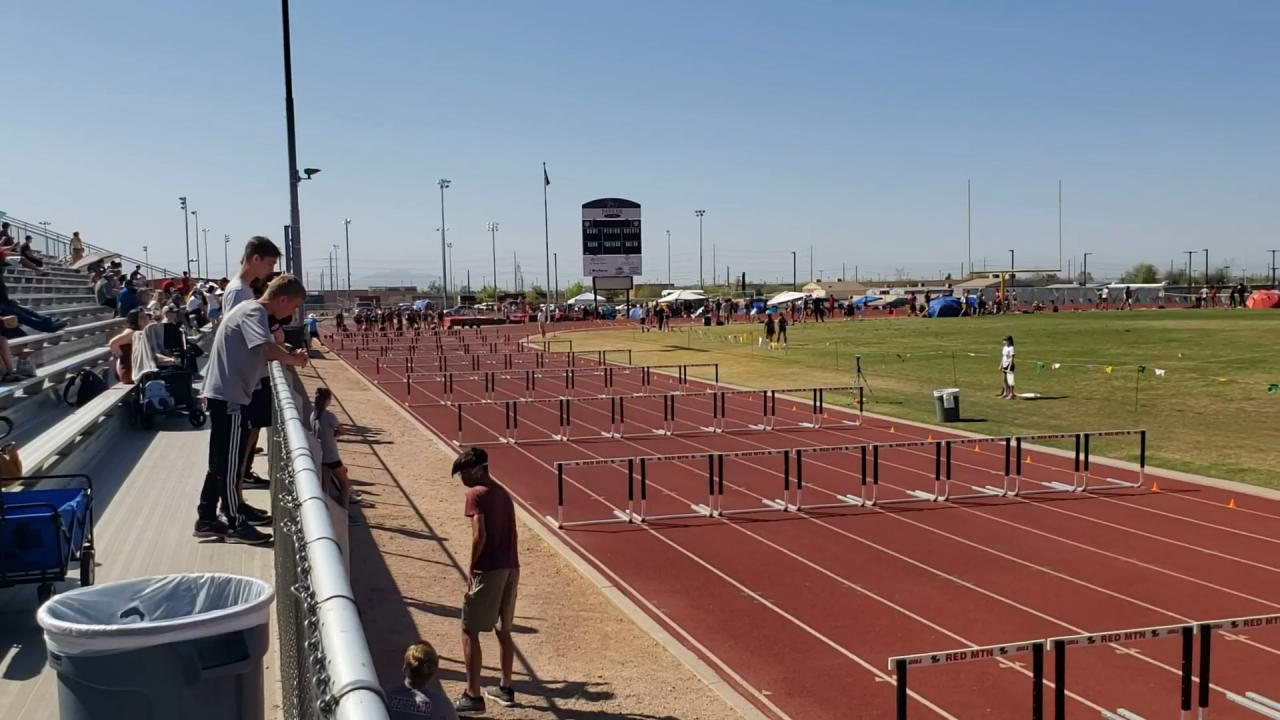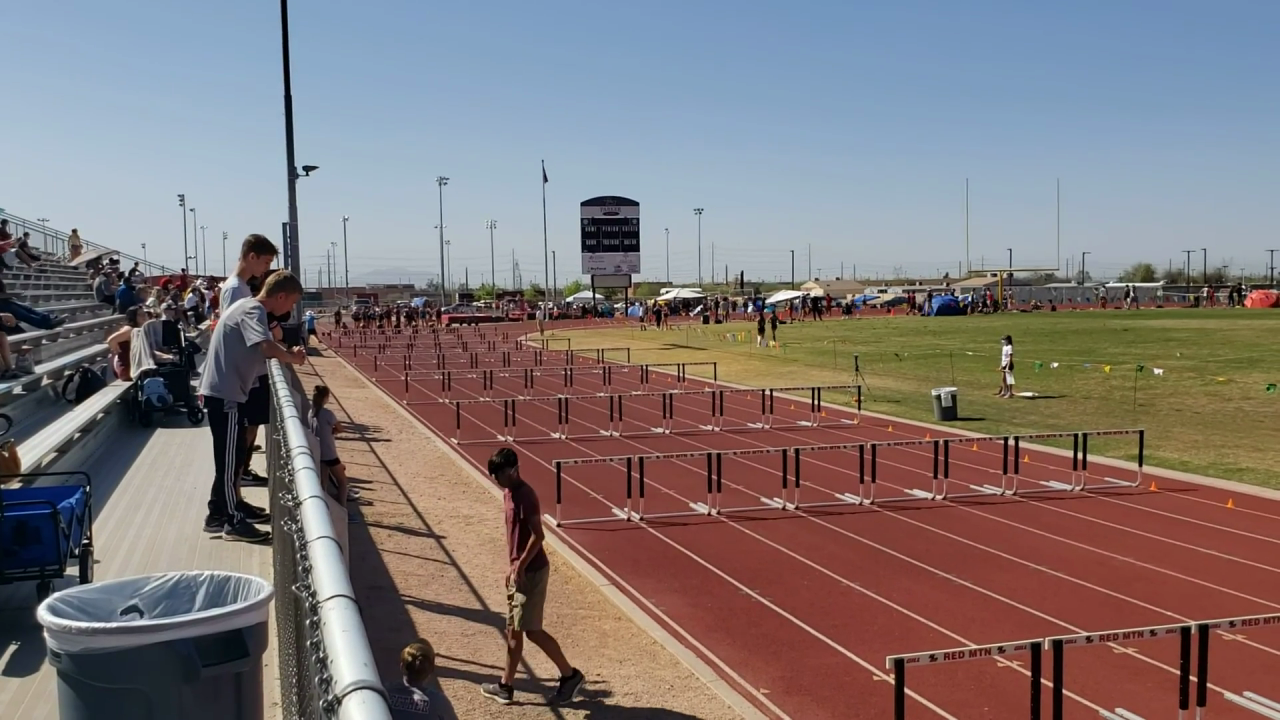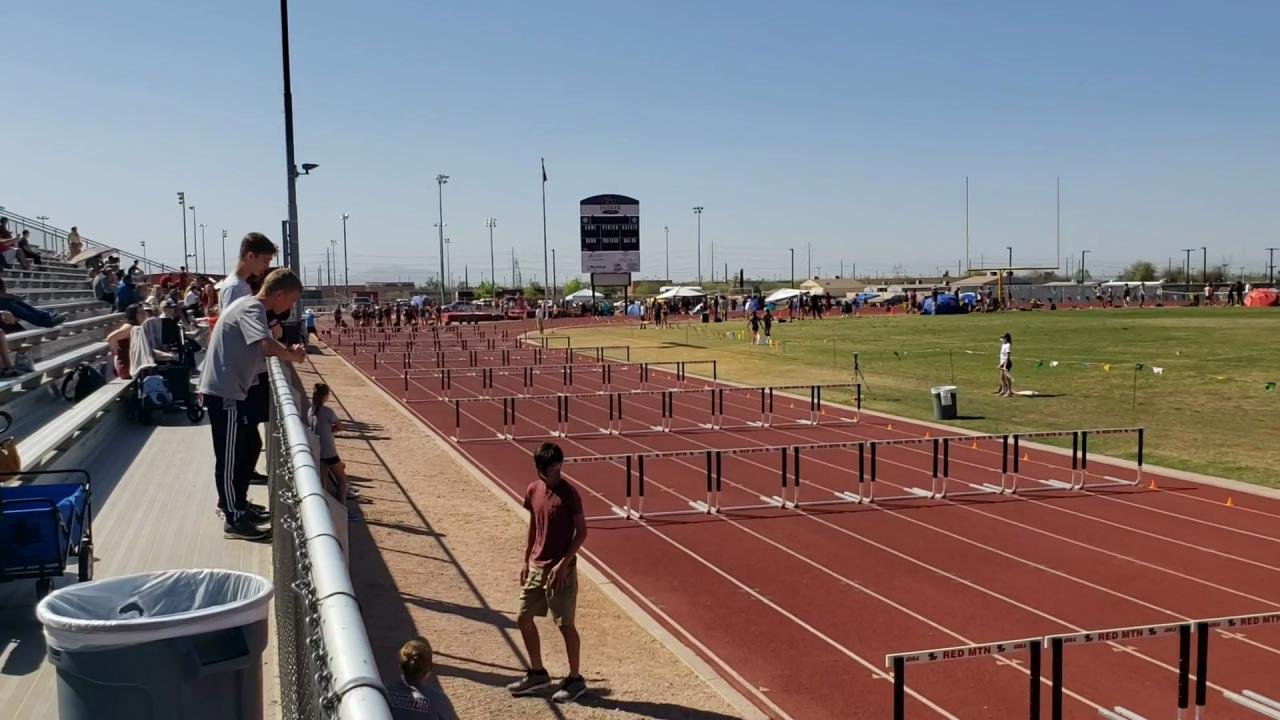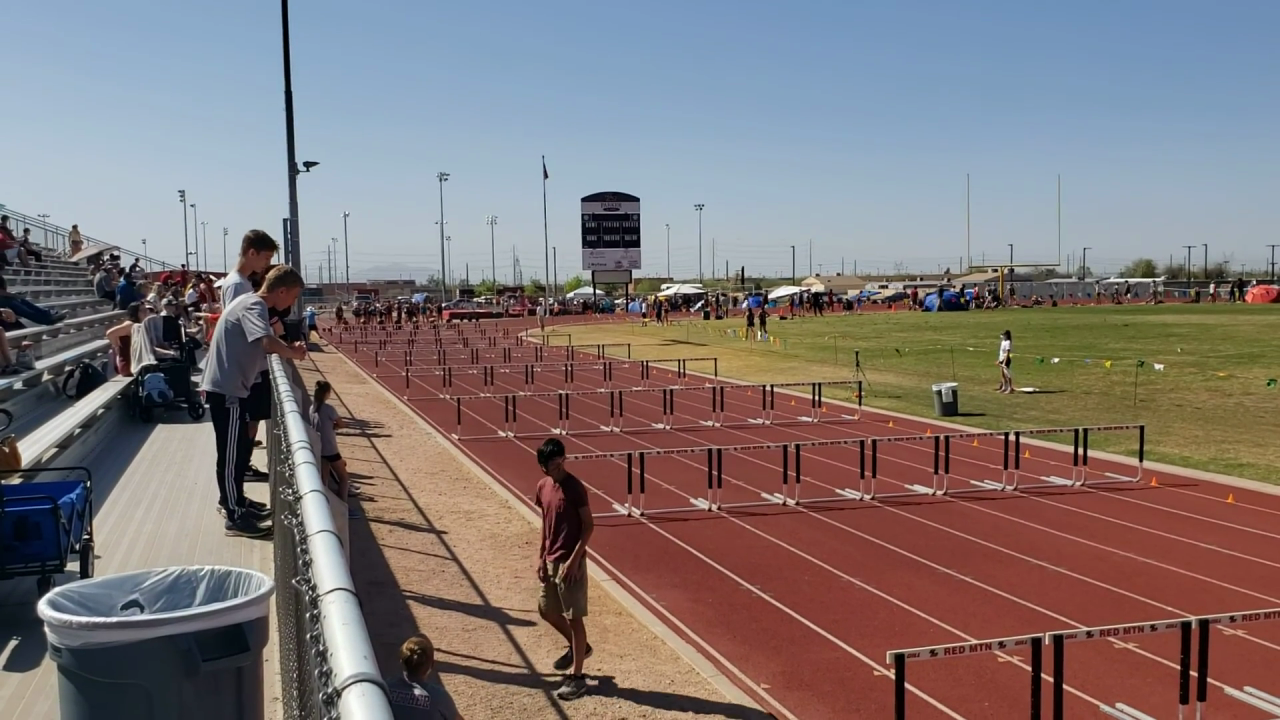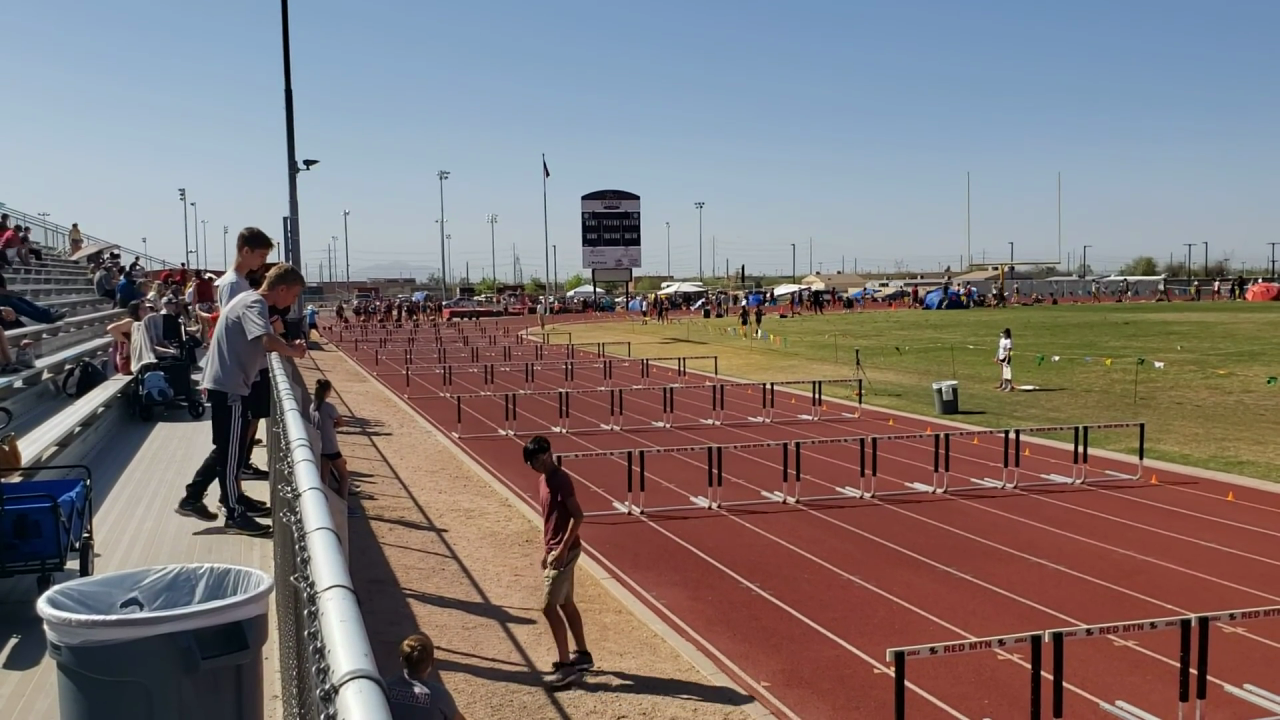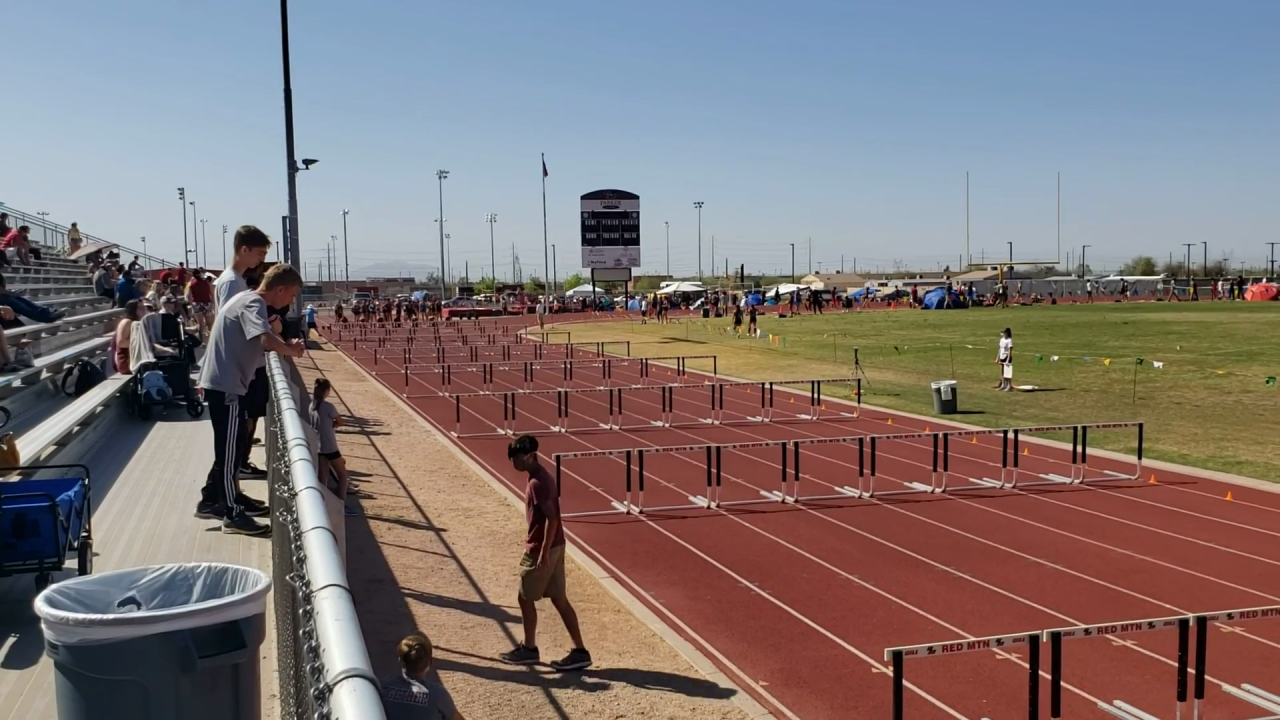
dt=0.4s
person 1, frame 1
left shoulder: (253, 311)
right shoulder: (254, 312)
left elbow: (267, 349)
right elbow: (269, 350)
left wrist: (288, 353)
right wrist: (295, 359)
left hip: (226, 393)
right hip: (228, 396)
left knee: (223, 461)
right knee: (229, 462)
left ankle: (208, 519)
right ankle: (235, 524)
person 1, frame 2
left shoulder: (251, 308)
right shoulder: (252, 310)
left elbow: (263, 346)
right elbow: (268, 348)
left wrist: (288, 354)
right wrist: (294, 357)
left hip: (225, 391)
right hip: (224, 393)
left knee: (233, 456)
right knee: (229, 459)
left ankle: (220, 511)
right ankle: (233, 522)
person 1, frame 3
left shoulder: (251, 306)
right shoulder: (252, 309)
left elbow: (264, 343)
right elbow: (268, 346)
left wrist: (289, 351)
right wrist: (293, 355)
left hip: (230, 389)
right hip: (223, 392)
left knee: (247, 448)
right knee: (230, 457)
left ankle: (237, 505)
right ankle: (235, 520)
person 1, frame 4
left shoulder: (253, 303)
right shoulder: (253, 306)
left elbow: (266, 341)
right elbow: (269, 343)
left wrist: (289, 349)
right wrist: (295, 353)
left hip: (231, 386)
right hip: (226, 389)
left knee: (240, 450)
right knee: (231, 454)
left ankle: (235, 502)
right ankle: (235, 517)
person 1, frame 5
left shoulder: (253, 301)
right shoulder: (254, 304)
left elbow: (265, 340)
right elbow: (268, 341)
left wrist: (288, 347)
right wrist: (294, 351)
left hip: (225, 384)
right hip: (228, 386)
left knee: (227, 449)
right knee: (231, 451)
right ankle: (235, 515)
person 1, frame 6
left shoulder: (250, 300)
right shoulder: (253, 303)
left elbow: (262, 339)
right elbow: (267, 341)
left wrist: (287, 347)
right wrist: (292, 350)
left hip: (222, 383)
right hip: (225, 386)
left knee: (234, 447)
right knee: (229, 450)
left ankle: (212, 500)
right ankle: (233, 515)
person 2, frame 1
left shoulder: (476, 495)
right shoulder: (504, 494)
left elbow: (480, 535)
left wrist: (472, 568)
left hip: (488, 571)
right hip: (511, 569)
left knee: (470, 633)
right knee: (504, 631)
left ankle: (473, 696)
right ankle: (505, 688)
person 2, frame 2
left shoulder: (523, 495)
right shoulder: (512, 493)
left elbow: (537, 536)
left wrist: (519, 567)
right wrist: (514, 568)
left hip: (531, 571)
right hip: (525, 570)
left knee: (532, 631)
right knee: (514, 628)
left ankle: (570, 674)
right ankle: (506, 685)
person 2, frame 3
left shoulder: (569, 494)
right shoulder: (532, 490)
left elbow: (582, 532)
left wrist: (563, 564)
right wrist: (526, 561)
left hip: (561, 569)
right hip: (536, 566)
left knee: (565, 625)
right knee: (523, 618)
left ankle: (575, 679)
right ankle: (537, 672)
person 2, frame 4
left shoulder: (575, 487)
right shoulder: (542, 486)
left elbow: (588, 525)
left wrist: (574, 559)
right wrist: (541, 557)
left hip: (571, 562)
right hip: (551, 560)
left knee: (574, 618)
right knee: (546, 611)
left ankle: (577, 676)
right ankle: (579, 647)
person 2, frame 5
left shoulder: (560, 480)
right shoulder: (544, 479)
left elbow: (577, 516)
left wrist: (563, 548)
right wrist: (546, 550)
left hip: (564, 551)
right hip: (554, 550)
left knee: (549, 606)
right knee: (565, 604)
left ankle: (565, 665)
right ankle: (582, 654)
person 2, frame 6
left shoulder: (536, 482)
right shoulder: (539, 477)
left elbow: (551, 518)
left wrist: (543, 553)
left hip: (539, 550)
right hip: (552, 546)
left knee: (526, 599)
right knee: (559, 599)
left ankle: (529, 648)
right ankle: (579, 652)
person 3, frame 1
left shoulder: (247, 289)
right shoulder: (237, 290)
left wrist: (272, 333)
left knee: (253, 428)
right knee: (248, 429)
left ankle: (244, 473)
right ankle: (239, 475)
person 3, frame 2
left shoulder: (244, 286)
right shoulder: (234, 288)
left wrist: (269, 330)
right wrist: (269, 330)
left knee: (251, 425)
right knee: (247, 427)
left ankle: (242, 470)
person 3, frame 3
left shoulder: (244, 284)
right shoulder: (234, 287)
left wrist: (271, 325)
left hip: (254, 371)
left knee: (250, 432)
right knee: (249, 434)
left ankle: (246, 470)
right ankle: (244, 472)
person 3, frame 4
left shoulder: (244, 281)
right shoulder: (236, 284)
left wrist: (270, 325)
right wrist: (271, 326)
left knee: (252, 420)
right knee: (249, 422)
person 3, frame 5
left shoulder: (243, 281)
right shoulder: (233, 283)
left knee: (251, 419)
right knee: (248, 420)
left ankle: (242, 464)
right ankle: (239, 466)
person 3, frame 6
left shoulder: (240, 279)
right shoulder: (231, 282)
left wrist: (268, 325)
right wrist: (268, 328)
left knee: (250, 417)
right knee: (246, 418)
left ankle: (241, 463)
right ankle: (237, 465)
